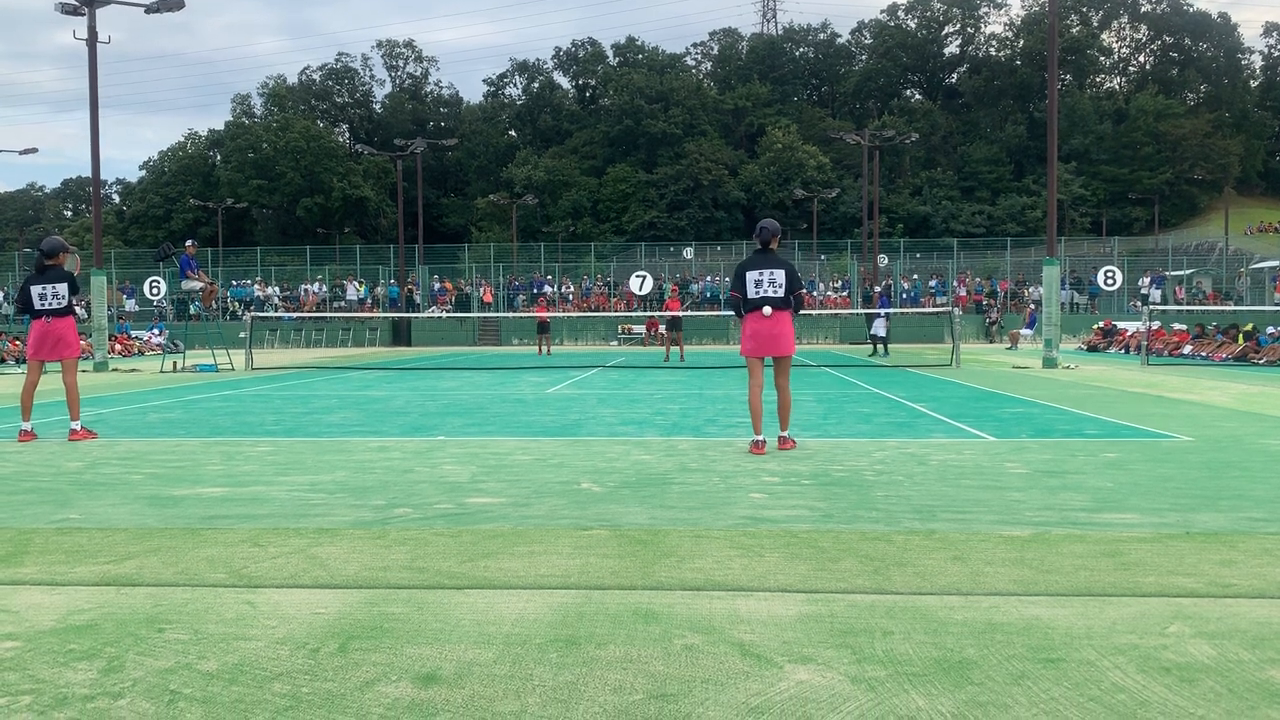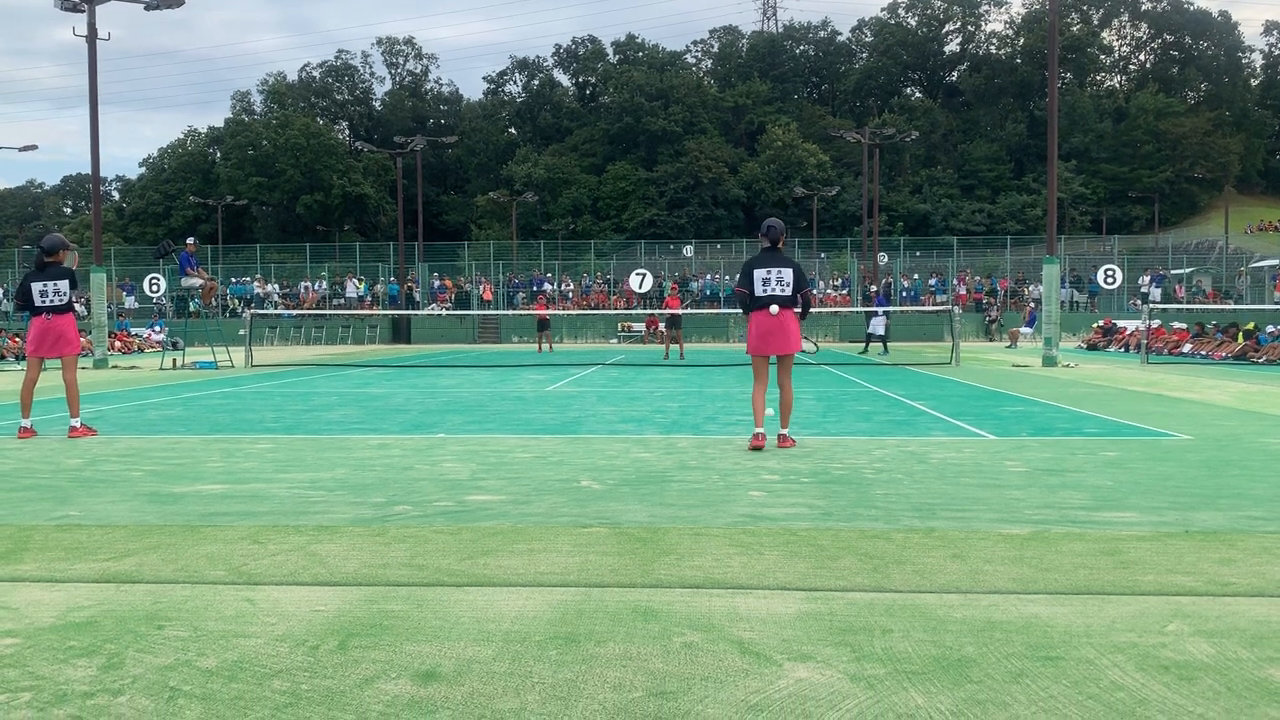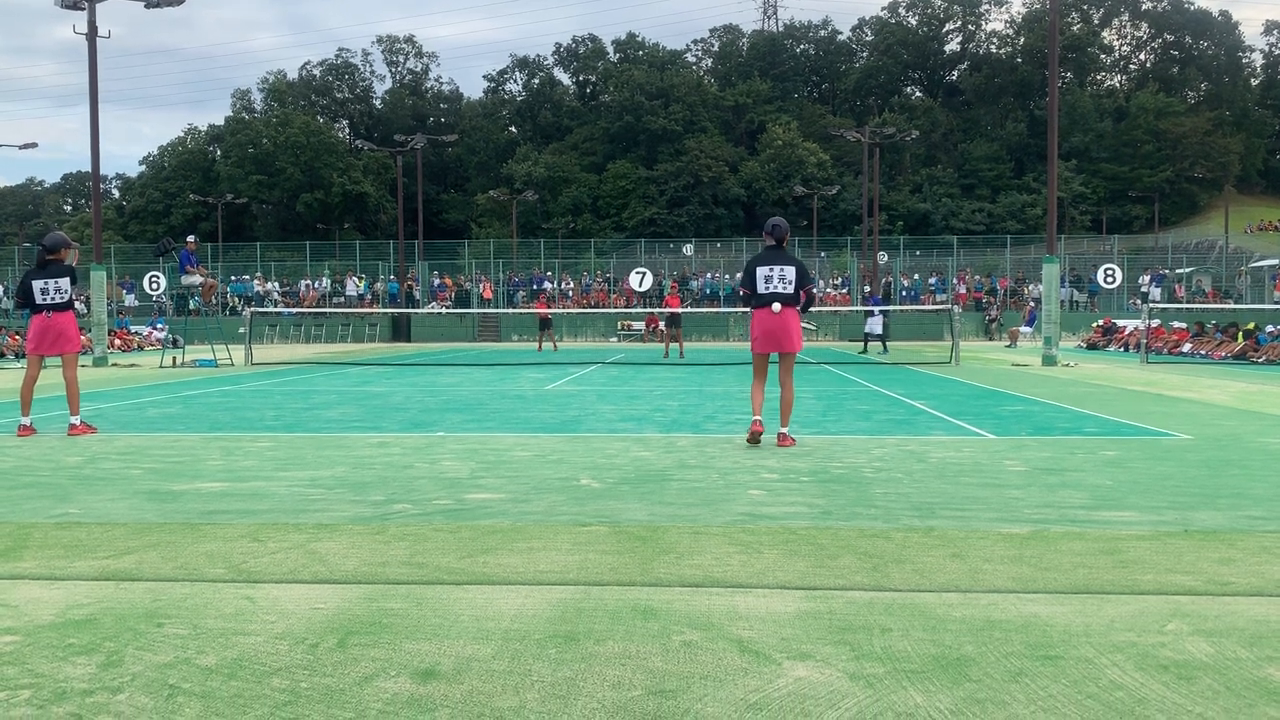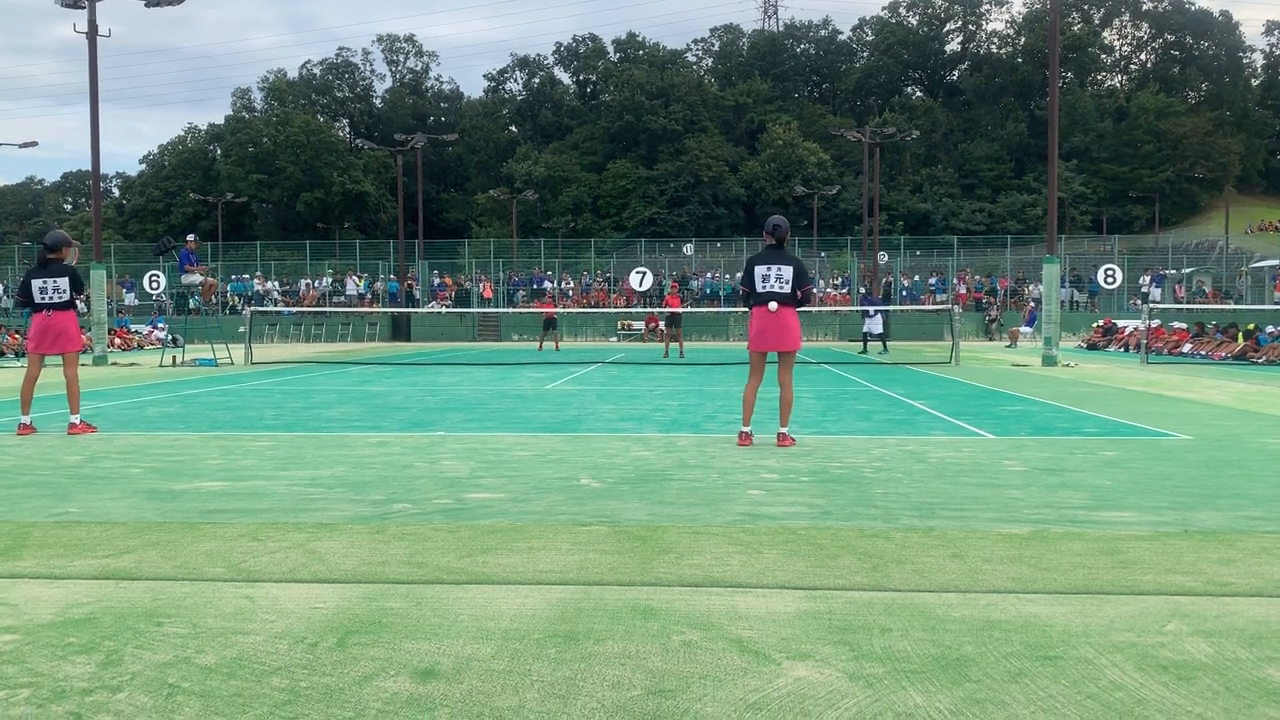
dt=0.2s
person 1, frame 1
left shoulder: (744, 266)
right shoulder: (786, 266)
left elbow: (735, 302)
right elbow: (799, 301)
left wrist: (741, 316)
right wrist: (791, 311)
left hip: (754, 324)
right hip: (780, 324)
left knee: (755, 384)
right knee: (782, 384)
left ankle: (758, 440)
right ankle: (784, 436)
person 1, frame 2
left shoulder: (751, 264)
right shoulder: (792, 265)
left elbow: (742, 298)
right elbow: (806, 299)
left wrist: (748, 313)
right wrist: (801, 318)
left hip: (760, 322)
right hip: (786, 322)
left knee: (760, 382)
right knee: (785, 382)
left ankle: (759, 433)
right ankle: (784, 434)
person 1, frame 3
left shoulder: (754, 262)
right shoulder: (796, 263)
left elbow: (745, 298)
right elbow: (810, 296)
right wrist: (801, 311)
left hip: (762, 320)
right hip: (788, 320)
left knee: (759, 379)
right knee: (786, 380)
left ankle: (756, 421)
right ankle: (784, 433)
person 1, frame 4
left shoulder: (754, 261)
right shoulder: (795, 263)
left elbow: (745, 296)
right elbow: (807, 297)
left hip: (760, 319)
right hip: (787, 320)
left knee: (754, 378)
right knee: (785, 379)
left ankle: (745, 431)
right ankle: (783, 433)
person 2, frame 1
left shoulder: (31, 280)
right shoulder: (66, 276)
left elbow: (21, 308)
left hip: (39, 328)
right hip: (63, 326)
left knee: (31, 379)
right knee: (70, 379)
left ankle: (25, 428)
right ankle: (76, 428)
person 2, frame 2
left shoulder: (30, 277)
right shoulder: (67, 273)
left elbow: (20, 305)
left hip: (39, 324)
right hip: (63, 323)
left knee: (31, 376)
right knee: (70, 376)
left ankle: (25, 425)
right ankle: (75, 425)
person 2, frame 3
left shoulder: (31, 274)
right shoulder: (68, 270)
left elbow: (20, 303)
left hip: (39, 323)
right hip: (64, 321)
left knee: (31, 374)
right knee: (70, 374)
left ankle: (25, 423)
right ankle: (75, 423)
person 2, frame 4
left shoulder: (32, 273)
right shoulder: (68, 270)
left elbow: (22, 301)
right elbow: (80, 291)
left hip: (40, 321)
right hip: (65, 320)
left knee: (31, 373)
right knee: (71, 373)
left ankle: (24, 422)
right ankle: (75, 422)
